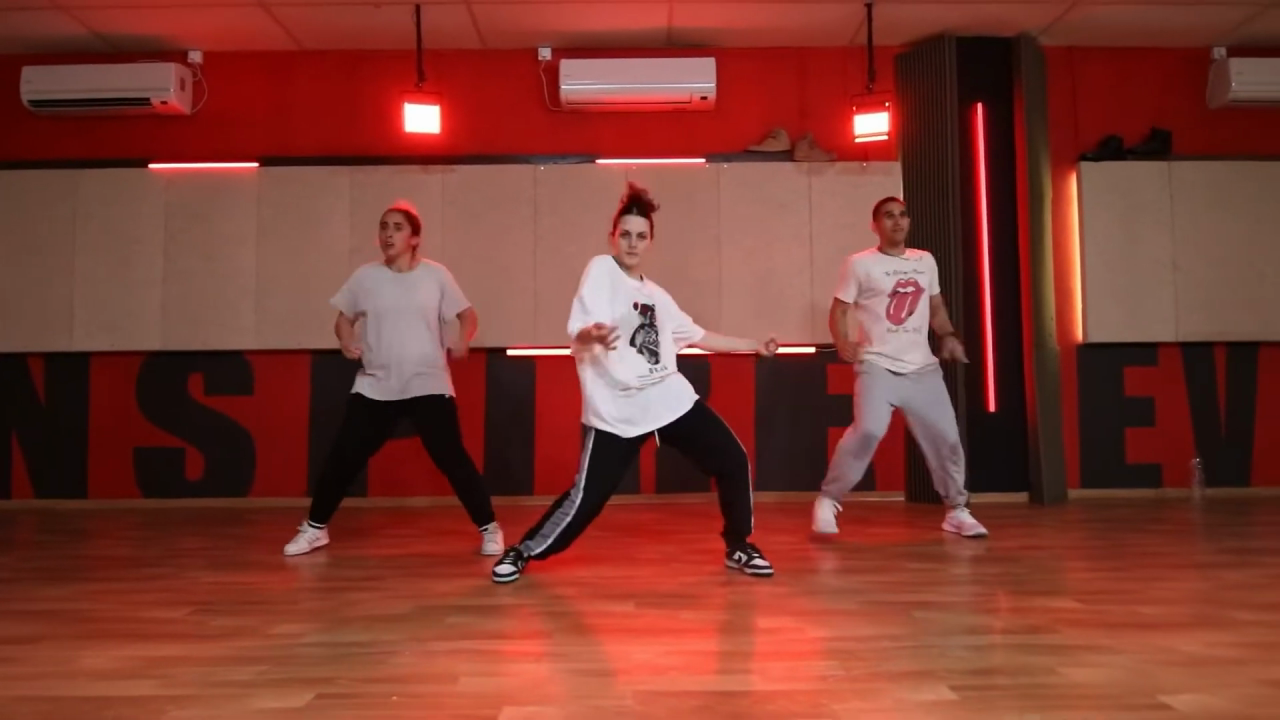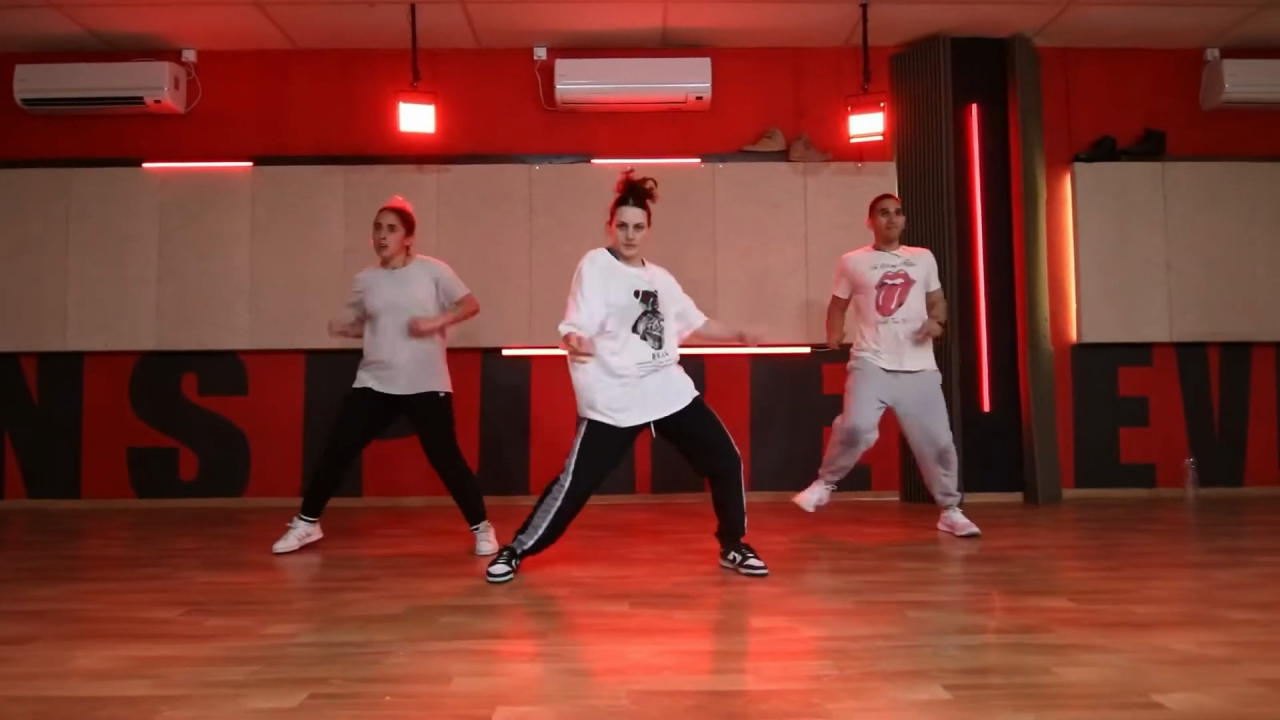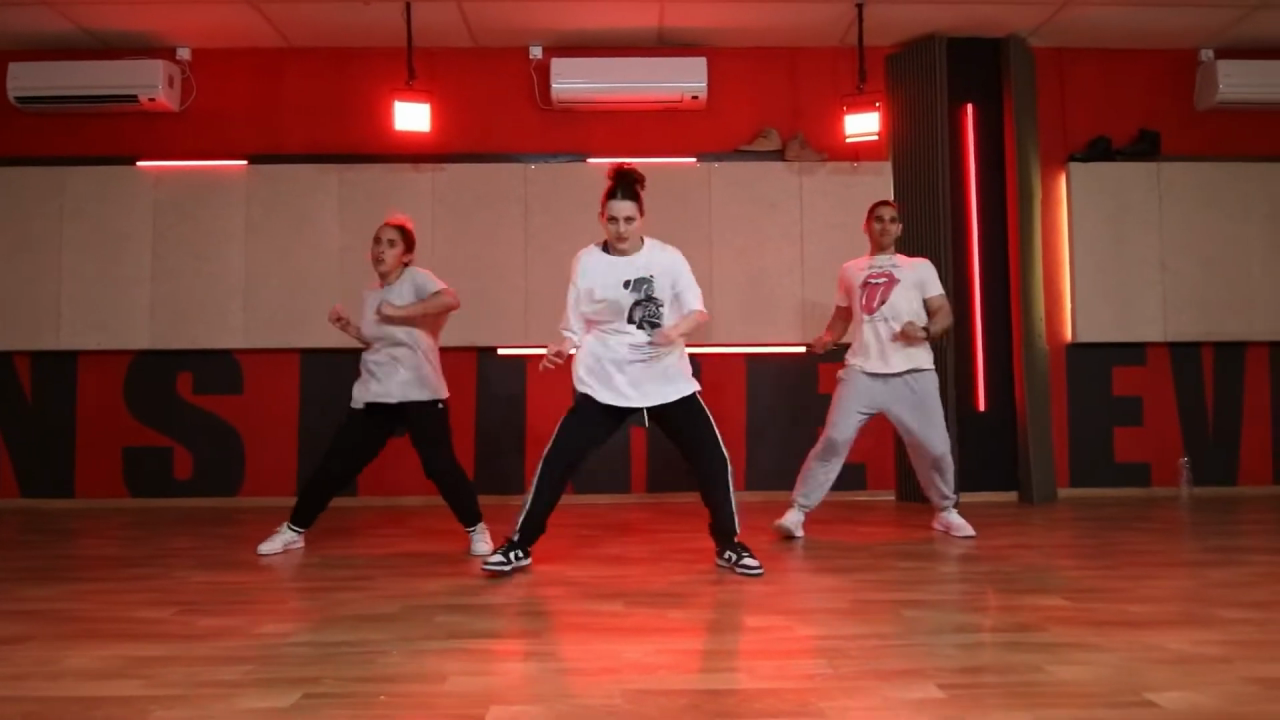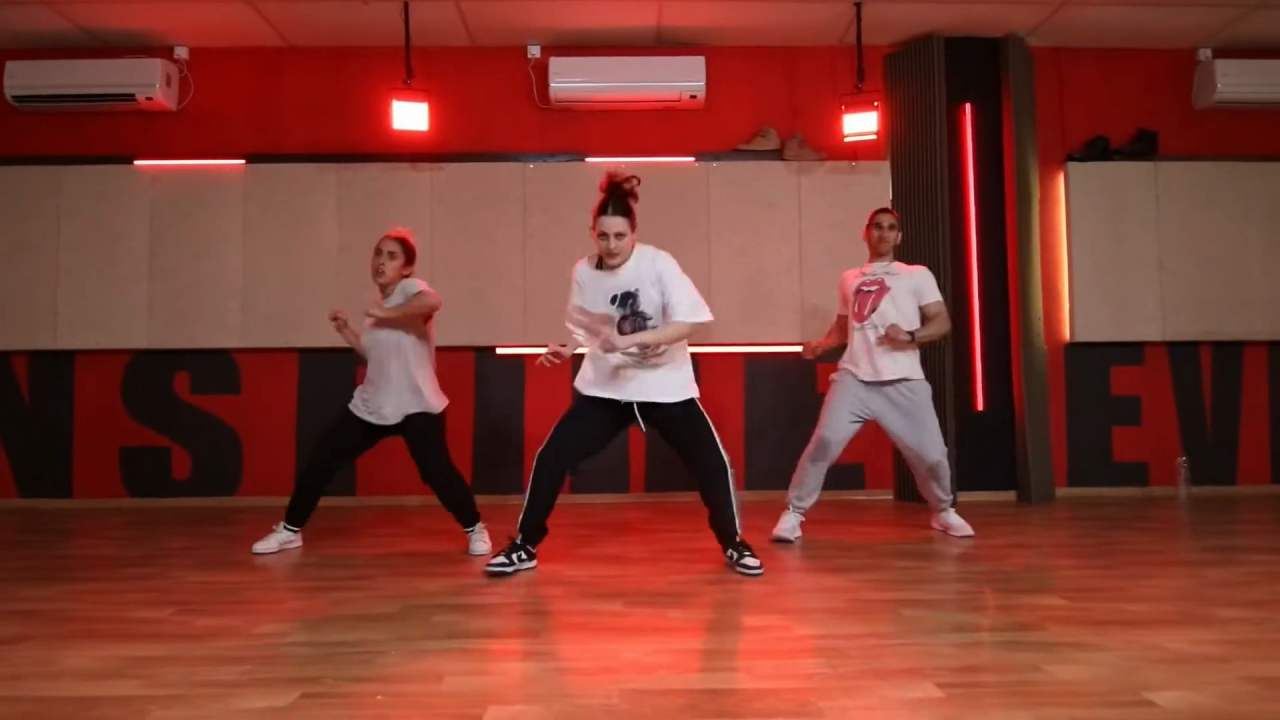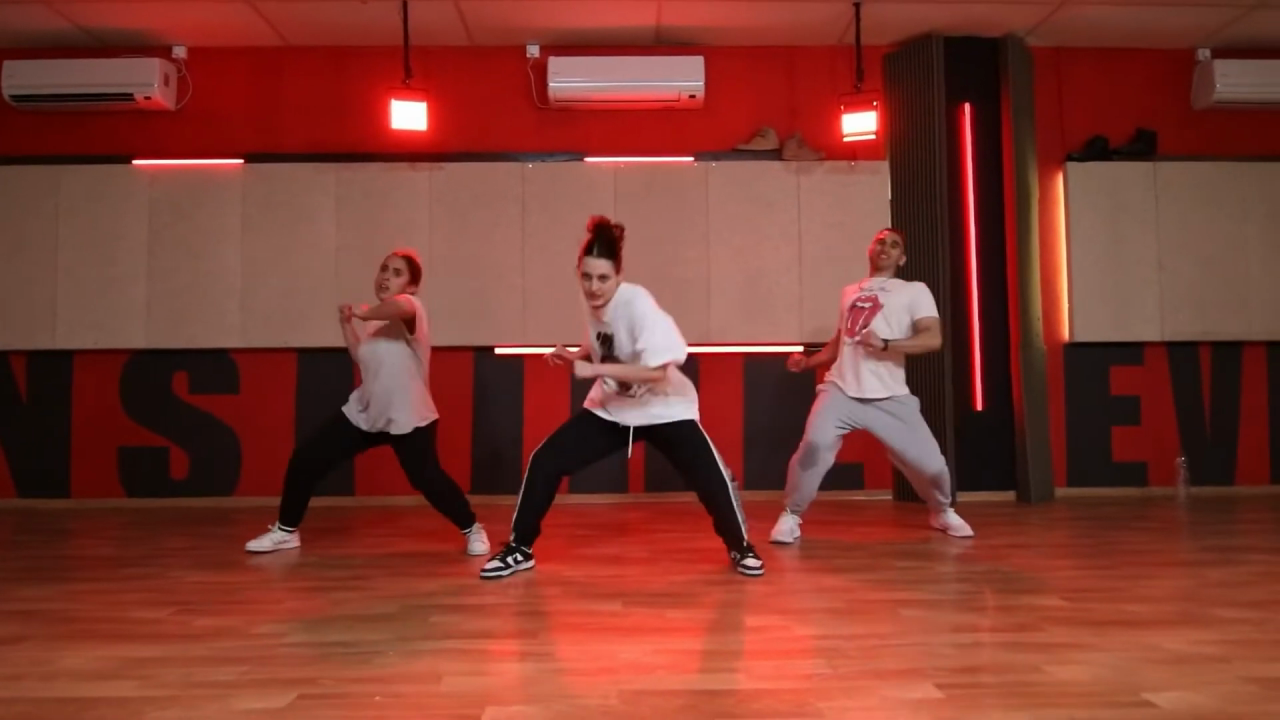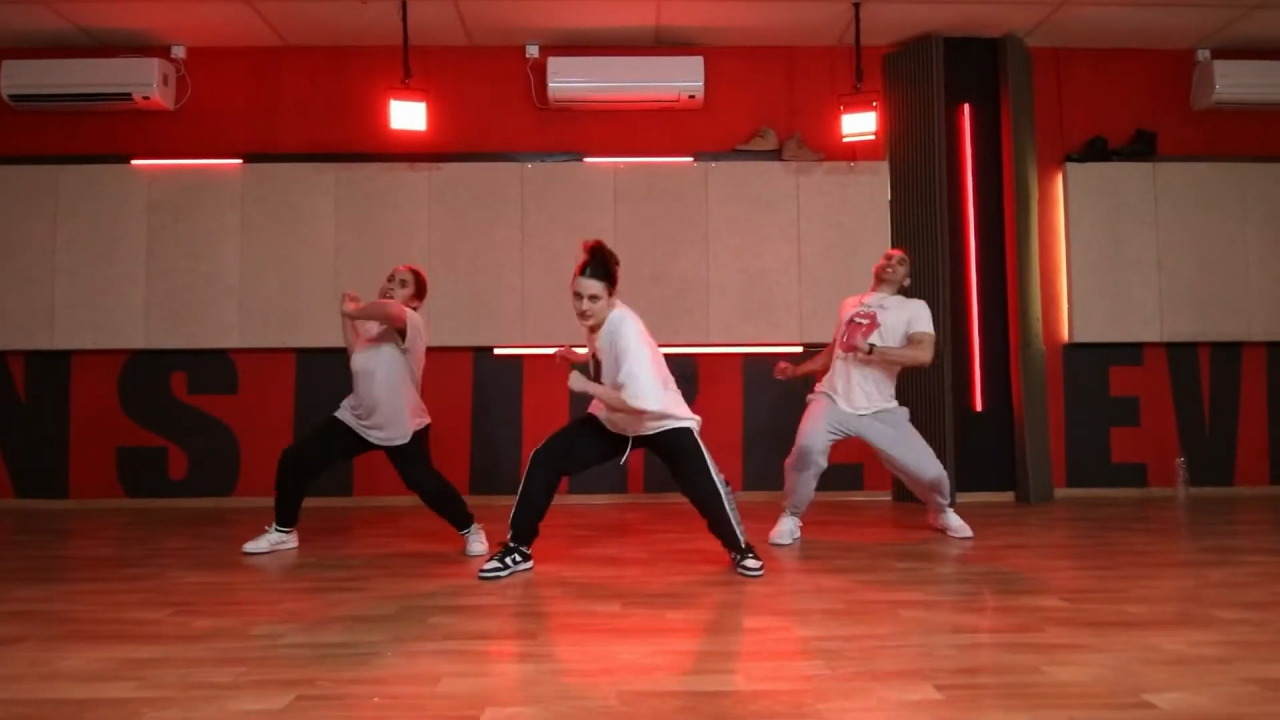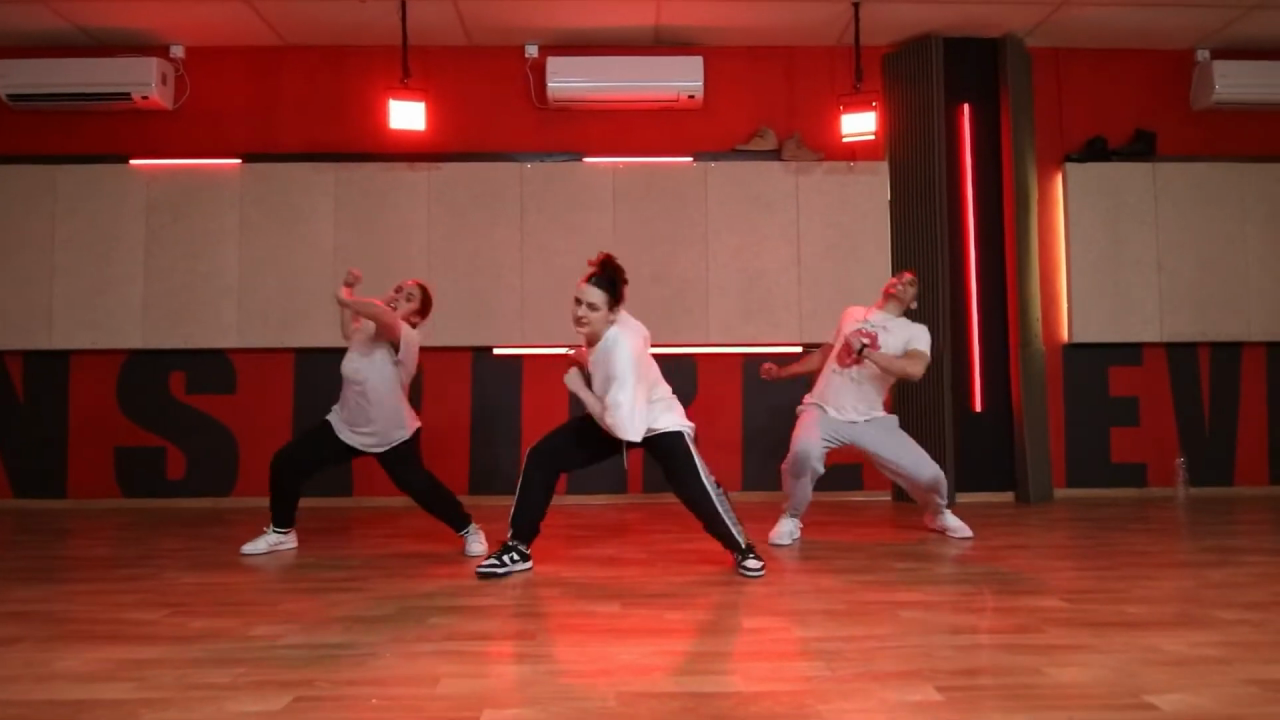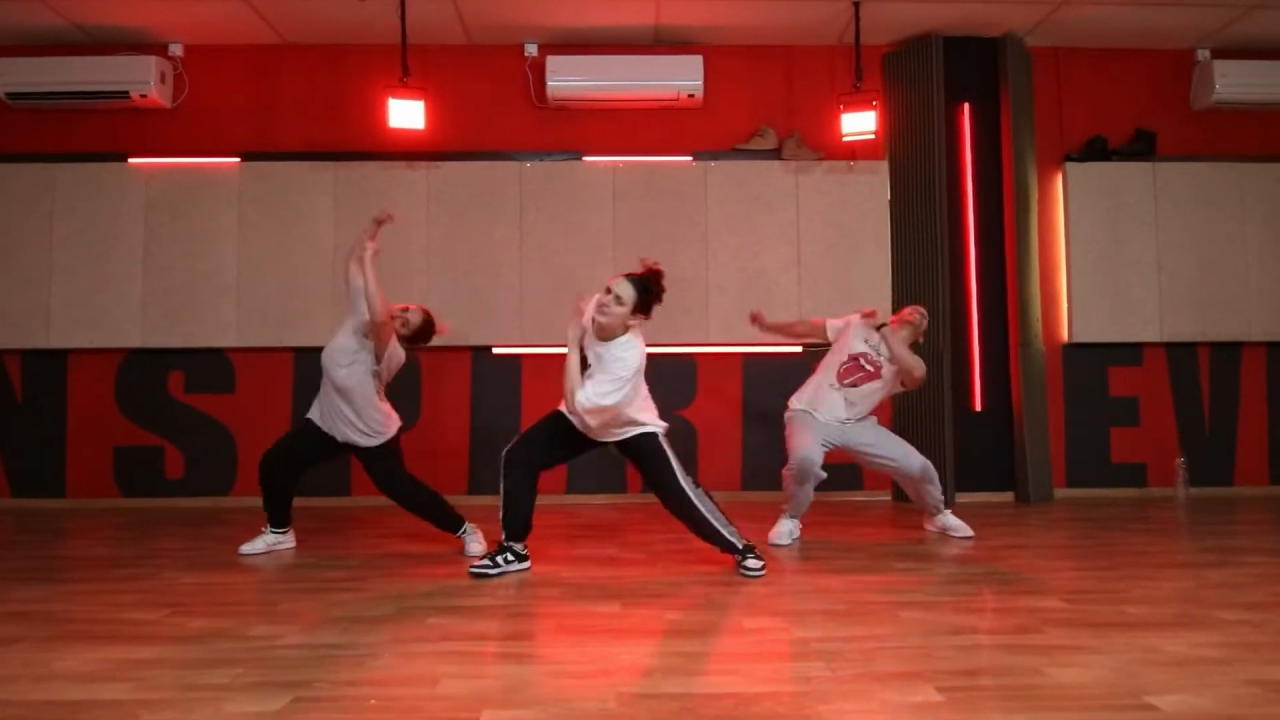
dt=0.1s
person 1, frame 1
left shoulder: (655, 293)
right shoulder: (599, 269)
left elbow: (693, 336)
right elbow: (577, 333)
left wrist: (750, 346)
right wrist: (592, 335)
left hip: (672, 399)
right hip: (615, 410)
left knee: (733, 461)
right knee: (588, 495)
left ankle: (738, 545)
right ankle: (524, 552)
person 1, frame 2
left shoulder: (660, 278)
right shoulder: (595, 264)
left elbow: (695, 324)
right elbow: (573, 330)
left wrist: (737, 334)
right wrist: (575, 342)
left hip: (669, 390)
right hip: (611, 400)
left knee: (726, 461)
right knee: (575, 483)
left ankle: (732, 544)
right ankle: (517, 549)
person 1, frame 3
left shoulder: (667, 256)
right shoulder: (586, 261)
left elbow: (696, 309)
right elbow: (576, 326)
left wrist: (680, 327)
right wrist: (562, 350)
left hip: (667, 381)
right hip: (604, 383)
left knee: (712, 459)
right knee: (558, 458)
left ankle: (728, 545)
right ankle: (520, 544)
person 1, frame 4
left shoulder: (659, 263)
right shoulder: (584, 272)
left elbow: (689, 322)
left wrist: (629, 340)
right wrist: (565, 349)
left hip: (667, 384)
right hip: (606, 387)
left knee: (712, 462)
right knee: (552, 457)
left ankle: (732, 543)
right ankle: (524, 546)
person 1, frame 5
left shoulder: (635, 303)
right shoulder: (599, 306)
left elbow: (661, 367)
left wrist: (596, 369)
right wrist: (575, 357)
left hip: (666, 411)
right hip: (610, 409)
left knee: (714, 480)
right knee: (545, 460)
left ankle: (739, 546)
right ankle: (521, 547)
person 1, frame 6
left shoulder: (624, 330)
right shoulder: (599, 322)
left elbow: (642, 403)
left wrist: (587, 387)
right wrist: (578, 359)
left hip: (662, 420)
right hip: (610, 418)
left knee: (707, 487)
right knee: (543, 462)
left ankle: (739, 547)
right ankle: (519, 548)
person 1, frame 7
left shoulder: (623, 349)
right shoulder: (600, 329)
left elbow: (623, 424)
left wrist: (580, 381)
right wrist: (584, 364)
left hip: (658, 424)
right hip: (606, 417)
left knee: (698, 490)
right knee: (540, 459)
left ankle: (741, 547)
right ankle: (519, 547)
person 1, frame 8
left shoulder: (627, 354)
right shoulder: (592, 312)
left elbow: (584, 405)
left hip: (631, 425)
right hip: (579, 416)
left knee: (679, 493)
right knee: (518, 459)
left ankle: (739, 547)
right ankle: (514, 548)
person 2, frame 1
left shoulder: (435, 275)
right shoulder: (365, 277)
left elbow: (467, 314)
right elbow: (343, 319)
left wrist: (462, 340)
right wrist: (348, 343)
left hip: (429, 388)
right hip: (375, 389)
left knee: (452, 459)
right knee: (343, 457)
left ankle: (489, 527)
right ankle: (316, 527)
person 2, frame 2
left shoulder: (431, 269)
right shoulder: (366, 280)
left elbow: (470, 304)
left wrist: (436, 322)
right wrist: (345, 328)
left hip: (426, 384)
right hip: (374, 383)
left knee: (446, 457)
right knee: (337, 450)
left ankle: (481, 526)
right ankle: (307, 522)
person 2, frame 3
left shoulder: (418, 279)
right shoulder: (372, 296)
left elbow: (450, 300)
left wrist: (401, 312)
right wrist: (346, 324)
left hip: (422, 395)
right hip: (373, 396)
left knee: (441, 465)
right knee: (337, 464)
left ankle: (476, 528)
right ankle: (294, 529)
person 2, frame 4
left shoulder: (412, 290)
right shoulder: (376, 310)
left elbow: (432, 302)
left wrist: (387, 315)
right wrist: (345, 329)
left hip: (418, 405)
right hip: (371, 406)
left knee: (437, 469)
right knee: (321, 461)
left ankle: (474, 527)
right ankle: (291, 529)
person 2, frame 5
left shoulder: (413, 311)
right shoulder: (375, 324)
left elbow: (399, 305)
left wrist: (365, 312)
right wrist: (348, 323)
left hip: (411, 420)
right hip: (362, 415)
left knee: (429, 479)
right knee: (304, 460)
left ankle: (472, 528)
right ankle: (286, 529)
person 2, frame 6
left shoulder: (410, 322)
right shoulder: (372, 327)
left elbow: (387, 310)
left wrist: (354, 310)
right wrist: (349, 317)
left hip: (403, 428)
right hip: (355, 420)
left knee: (425, 482)
right knee: (294, 461)
left ankle: (470, 529)
right ankle: (283, 530)
person 2, frame 7
left shoulder: (405, 340)
right shoulder: (366, 329)
left elbow: (379, 311)
right elbow: (350, 329)
left wrist: (349, 298)
right wrist: (348, 289)
left hip: (394, 434)
right hip: (344, 426)
right knee: (284, 468)
left ankle: (469, 530)
right ankle: (281, 532)
person 2, frame 8
left shoulder: (389, 353)
right shoulder: (362, 316)
left elbow: (379, 320)
right elbow: (355, 268)
left wrist: (368, 261)
right wrist: (373, 231)
left hip: (371, 433)
right hip: (326, 422)
left knee: (402, 490)
right knee: (273, 464)
left ankle: (465, 530)
right ankle: (279, 531)
person 3, frame 1
left shoulder: (926, 261)
right shoulder: (860, 264)
left elbow: (936, 307)
right elbow: (838, 312)
left wrist: (950, 337)
right wrist: (843, 343)
left hip: (923, 368)
right hip: (879, 367)
left knee: (947, 438)
right knee: (867, 431)
left ankle: (957, 511)
right ankle: (828, 500)
person 3, frame 2
left shoulder: (923, 258)
right shoulder: (852, 262)
left elbow: (937, 302)
right elbow: (837, 306)
left wrist: (937, 324)
right wrist: (833, 334)
left hip: (919, 370)
right hip: (871, 365)
left knee: (939, 442)
right knee: (857, 427)
left ankle: (950, 510)
right ankle: (825, 482)
person 3, frame 3
left shoulder: (920, 267)
right shoulder: (850, 270)
left elbow: (944, 314)
right elbow: (841, 317)
left wrist: (926, 330)
right wrist: (826, 339)
left hip: (913, 374)
right hip: (862, 372)
left knee: (936, 447)
right knee: (835, 438)
left ankle: (945, 511)
right ankle: (798, 509)
person 3, frame 4
left shoulder: (918, 275)
right shoulder: (849, 279)
left elbow: (942, 321)
left wrist: (912, 336)
right wrist: (821, 345)
left hip: (904, 383)
right hip: (854, 378)
left knee: (931, 454)
right knee: (826, 440)
left ankle: (943, 511)
right ankle: (794, 512)
person 3, frame 5
left shoulder: (915, 291)
right shoulder: (850, 293)
left elbow: (933, 338)
left wrist: (885, 343)
right wrist: (807, 360)
left hip: (889, 398)
right hip: (840, 389)
left knee: (932, 464)
right knee: (814, 444)
left ankle: (942, 510)
right ankle: (791, 514)
person 3, frame 6
left shoulder: (914, 308)
right shoulder: (850, 304)
left elbow: (924, 353)
left wrist: (872, 349)
right wrist: (797, 370)
left hip: (880, 410)
right hip: (832, 399)
left knee: (930, 472)
right knee: (807, 450)
left ankle: (942, 512)
right ankle: (791, 516)
person 3, frame 7
left shoulder: (916, 333)
right shoulder: (851, 316)
left elbow: (914, 370)
right elbow: (824, 355)
left wrist: (864, 347)
right wrist: (782, 371)
left hip: (868, 419)
right hip: (822, 410)
left knee: (930, 475)
right knee: (803, 455)
left ankle: (939, 513)
right ankle: (791, 516)
person 3, frame 8
left shoulder: (910, 363)
right shoulder: (857, 325)
left elbow: (916, 373)
right elbow: (812, 328)
left wrist: (882, 329)
right wrist: (769, 326)
left hip: (853, 424)
right hip: (809, 416)
left knee: (919, 467)
right knee: (805, 461)
left ankle: (937, 514)
right ankle: (791, 517)
